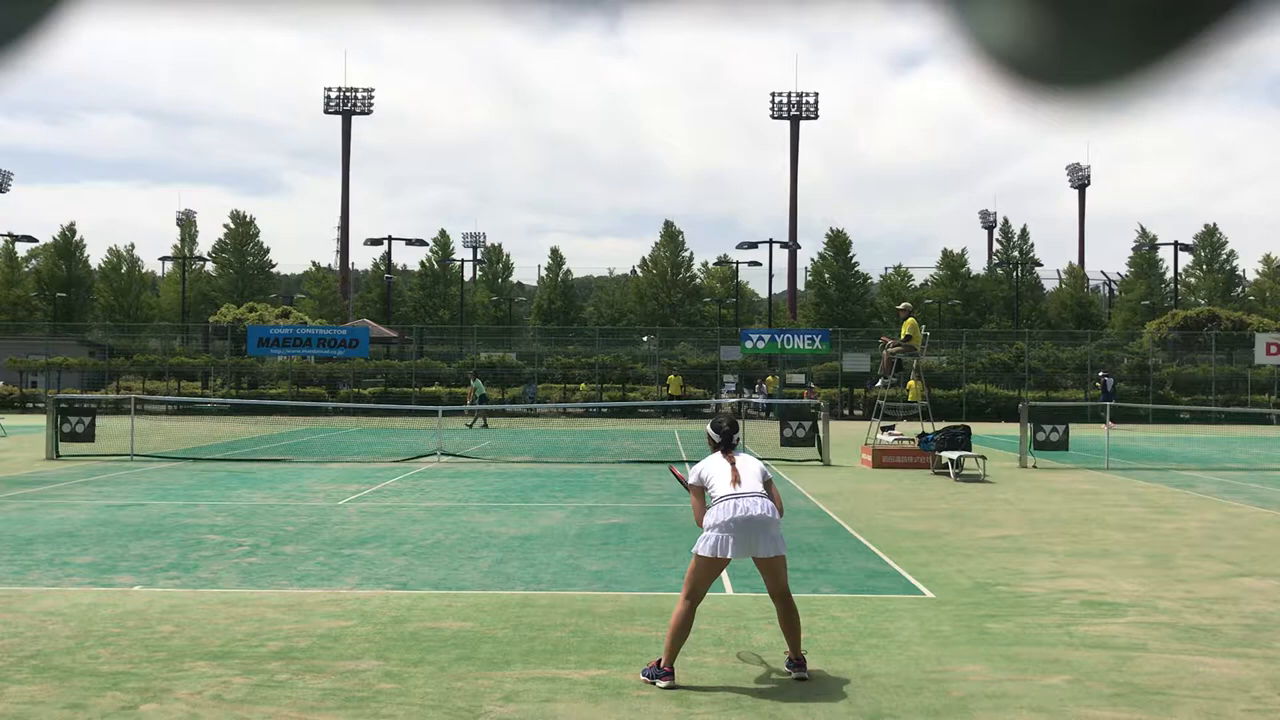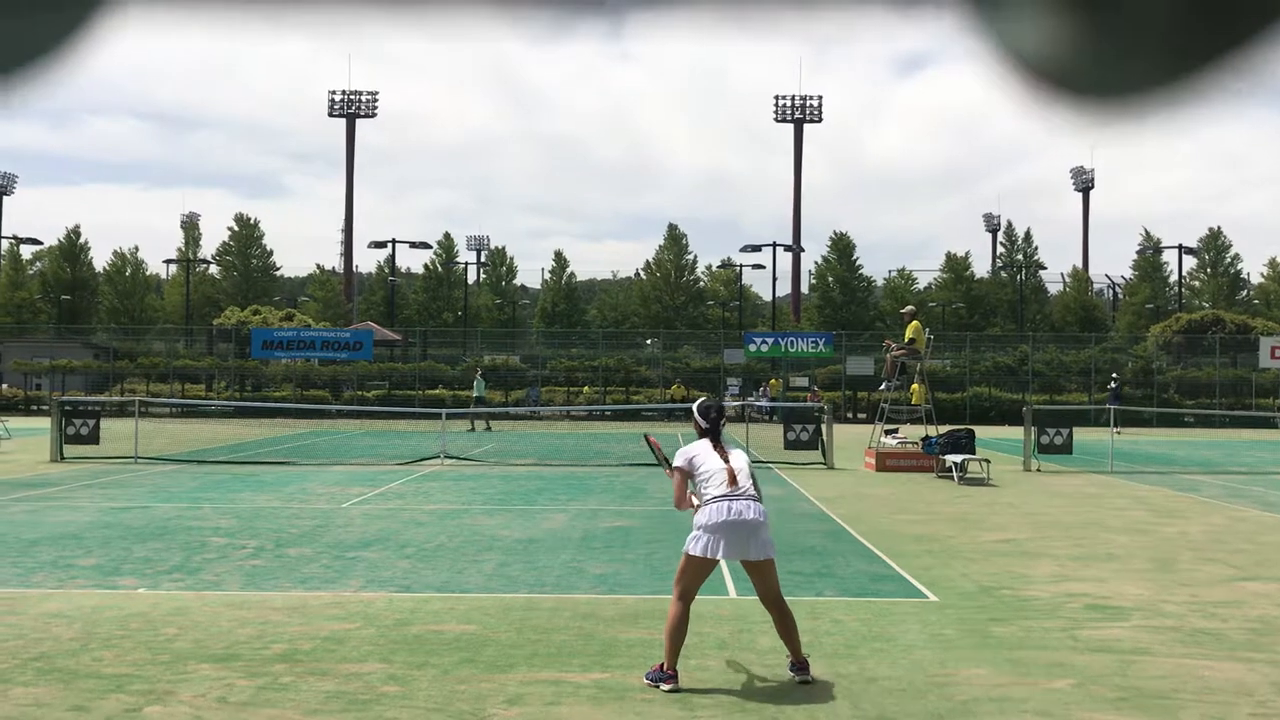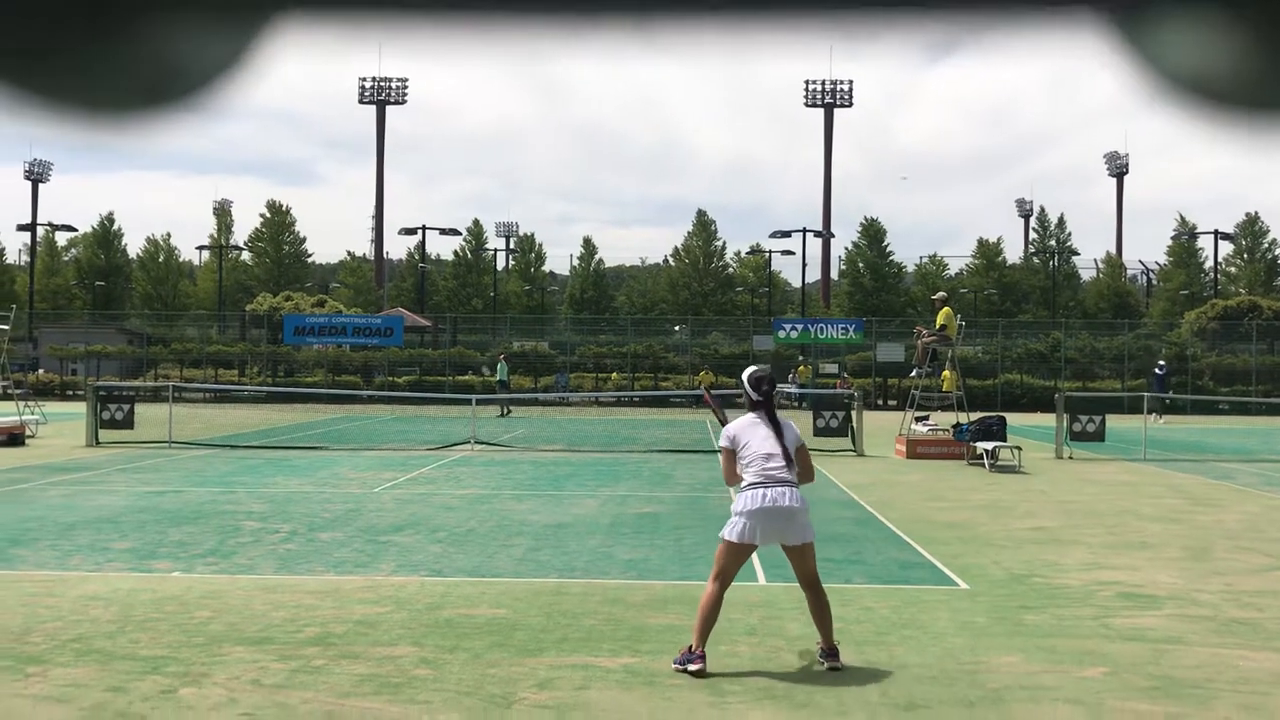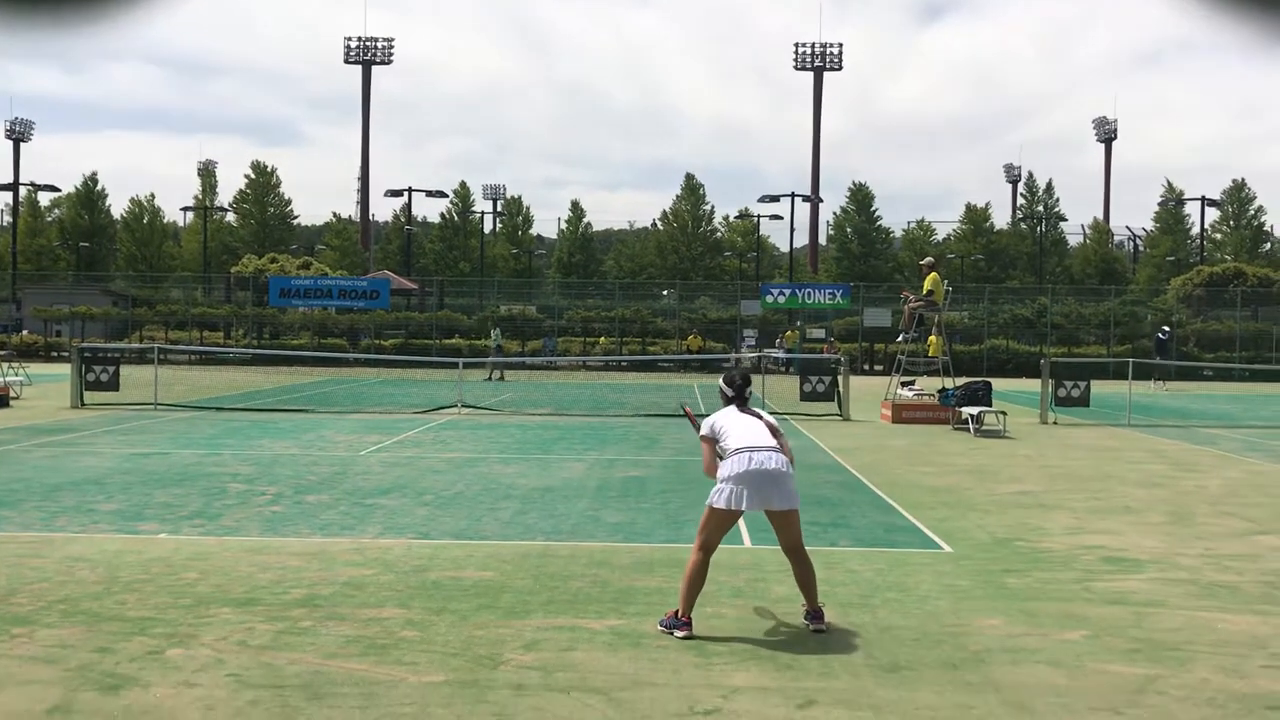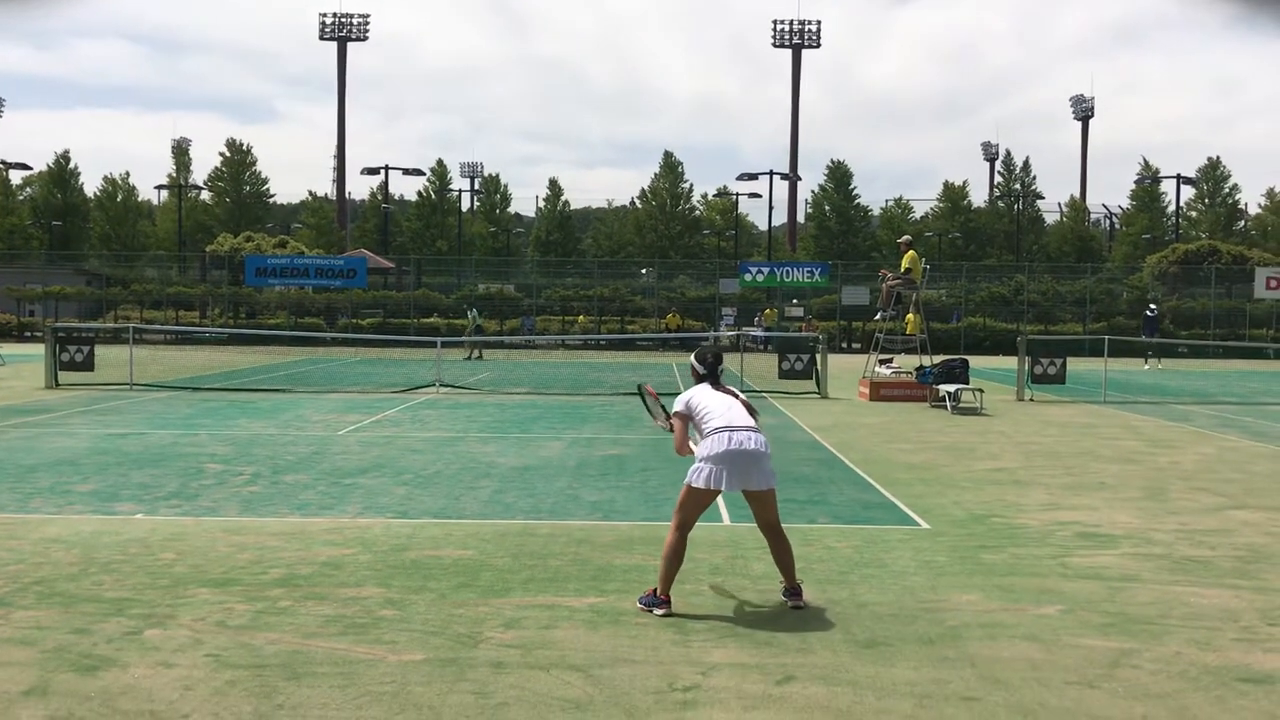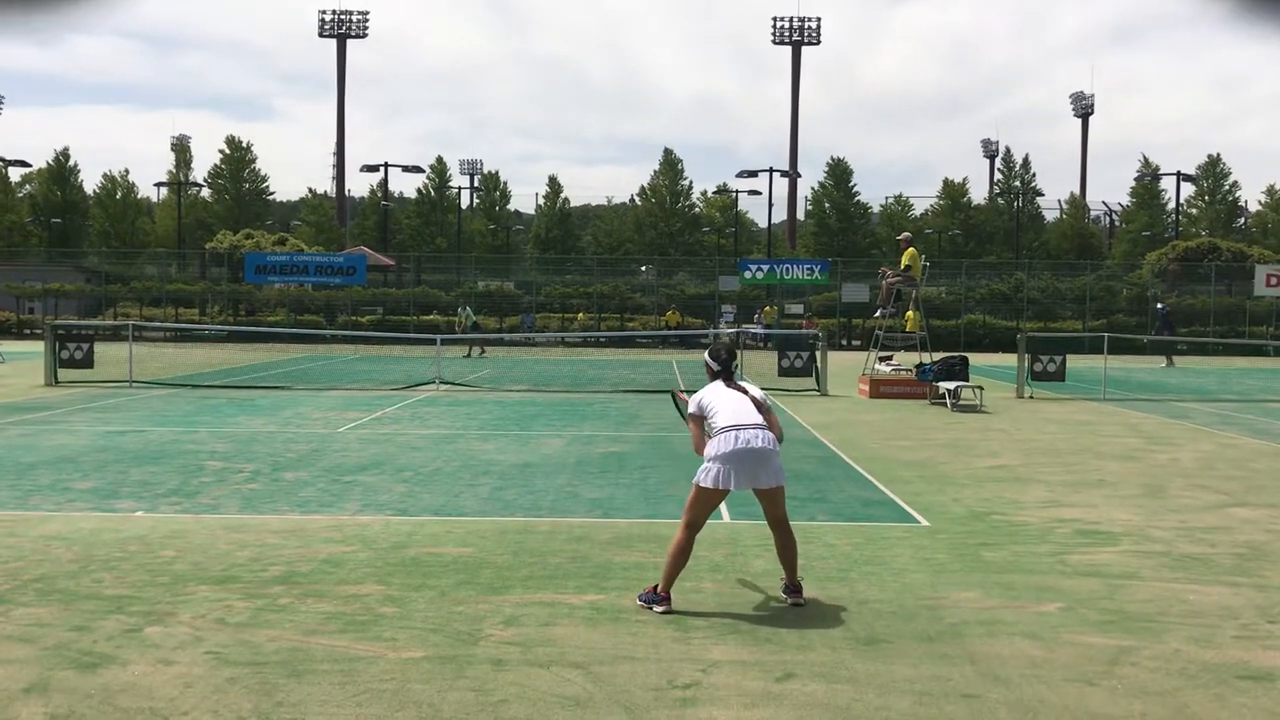
dt=0.7s
person 1, frame 1
left shoulder: (700, 467)
right shoulder: (755, 462)
left elbow: (700, 519)
right elbow: (778, 508)
left hip: (724, 517)
right hip: (764, 516)
left knee: (690, 597)
right knee: (781, 594)
left ankle: (664, 668)
right ankle: (797, 660)
person 1, frame 2
left shoulder: (687, 452)
right shoulder: (739, 453)
left elbow: (679, 502)
left hip: (715, 518)
right hip: (754, 517)
left knee: (681, 596)
right knee: (773, 599)
left ankle: (668, 671)
right ankle: (800, 664)
person 1, frame 3
left shoulder: (733, 429)
right shoulder: (789, 427)
left elbow: (730, 479)
right elbow: (808, 474)
left hip: (752, 505)
right hip: (792, 503)
left knee: (719, 580)
right knee: (811, 582)
left ankle: (696, 653)
right ankle: (830, 650)
person 1, frame 4
left shoulder: (713, 420)
right shoulder: (764, 416)
left elbow: (710, 469)
right elbow: (790, 459)
left hip: (739, 469)
right hip: (778, 469)
left knee: (703, 548)
right knee: (795, 549)
left ankle: (682, 619)
right ankle: (815, 613)
person 1, frame 5
left shoulder: (686, 397)
right shoulder: (735, 394)
left elbow: (680, 447)
left wrist: (693, 449)
left hip: (717, 450)
right hip: (757, 448)
left knee: (680, 526)
right knee: (771, 526)
left ankle: (661, 597)
right ankle: (793, 590)
person 1, frame 6
left shoulder: (700, 396)
right shoulder: (753, 390)
left elbow: (700, 448)
right elbow: (778, 434)
left hip: (725, 449)
right hip: (764, 446)
left knee: (689, 525)
right knee: (780, 522)
left ankle: (661, 594)
right ankle: (793, 587)
